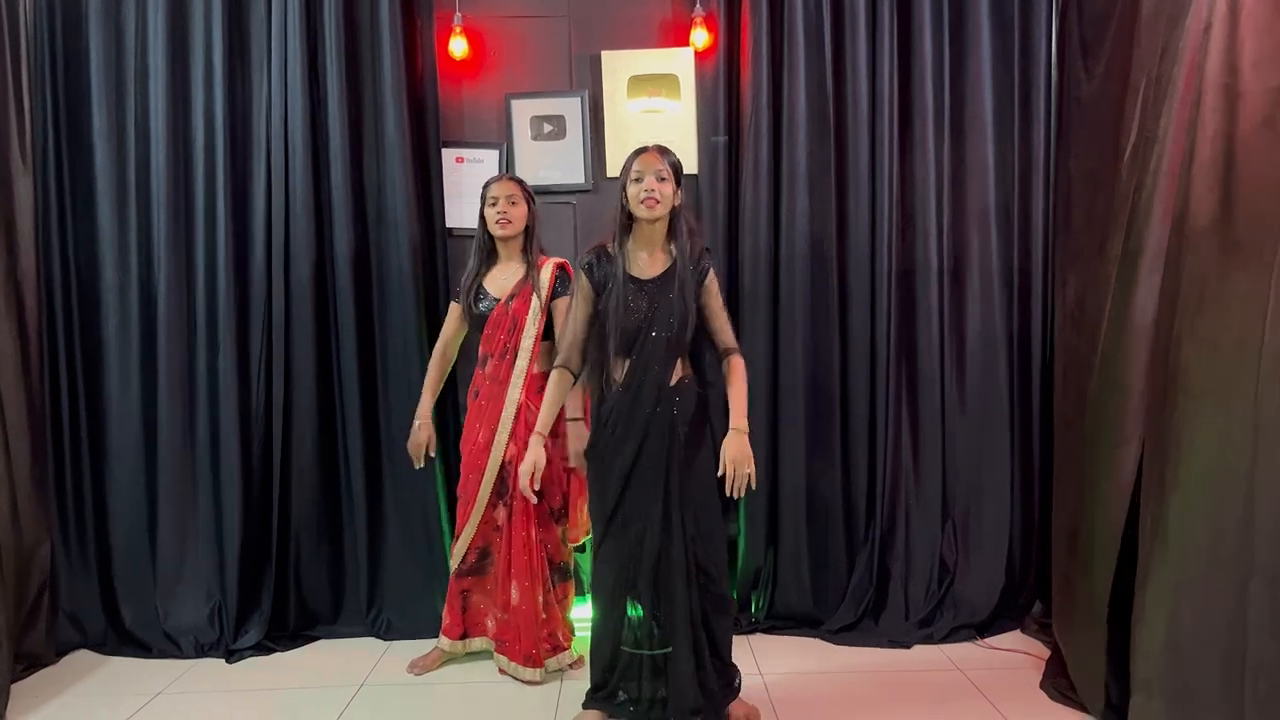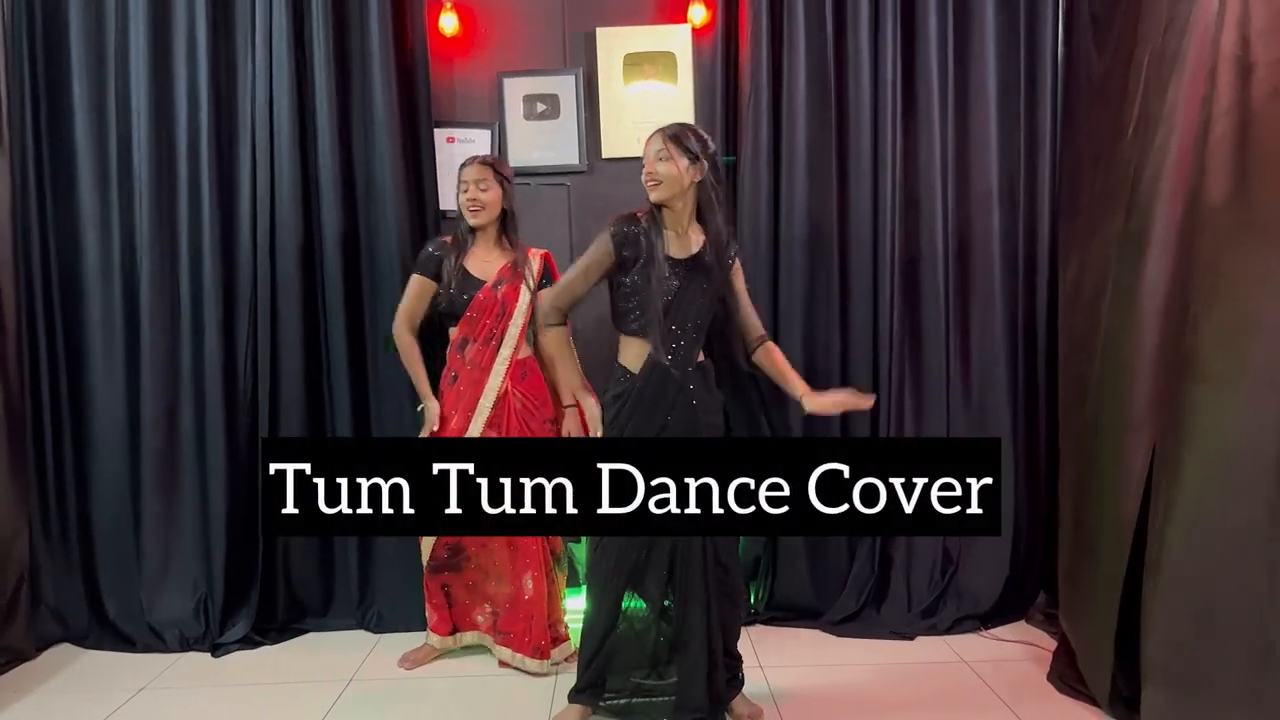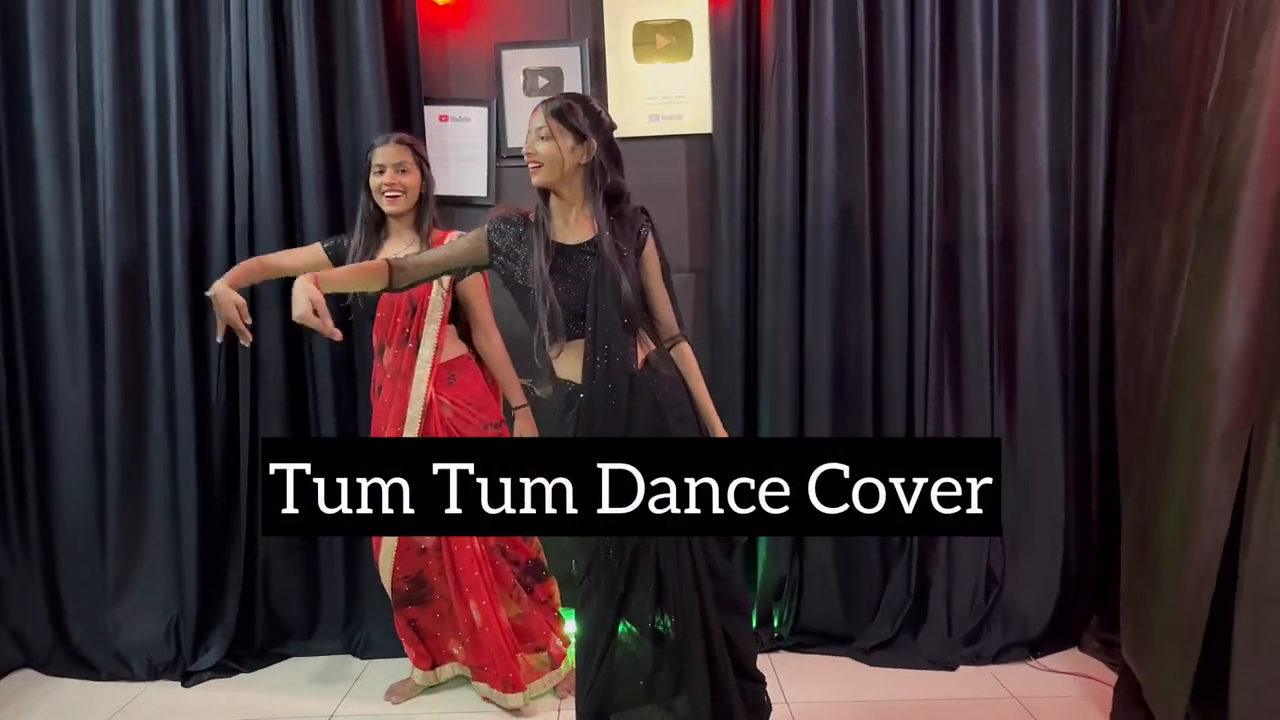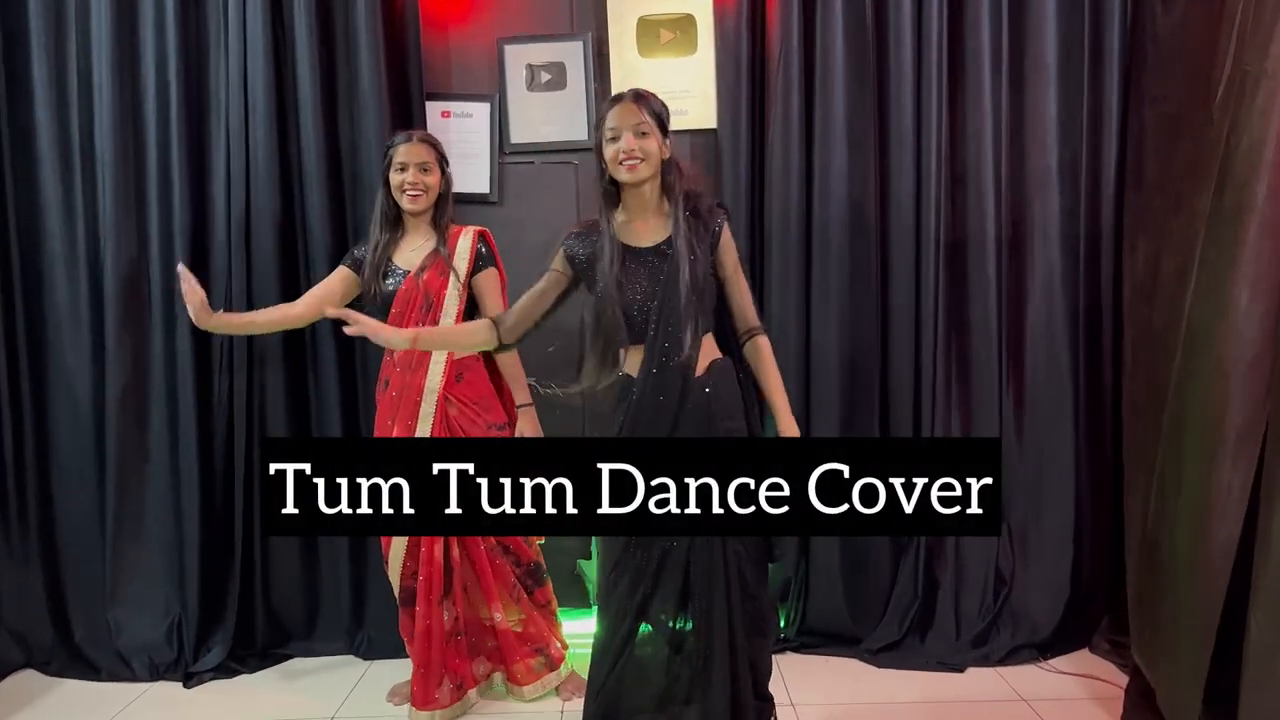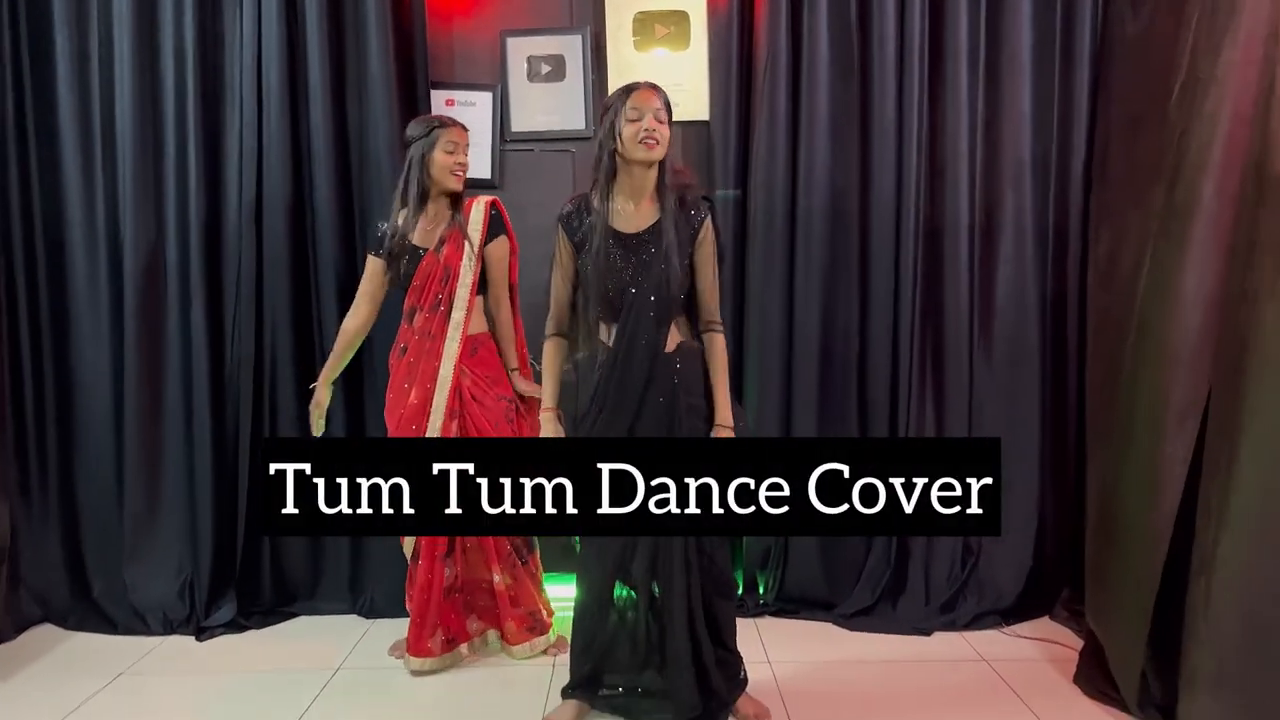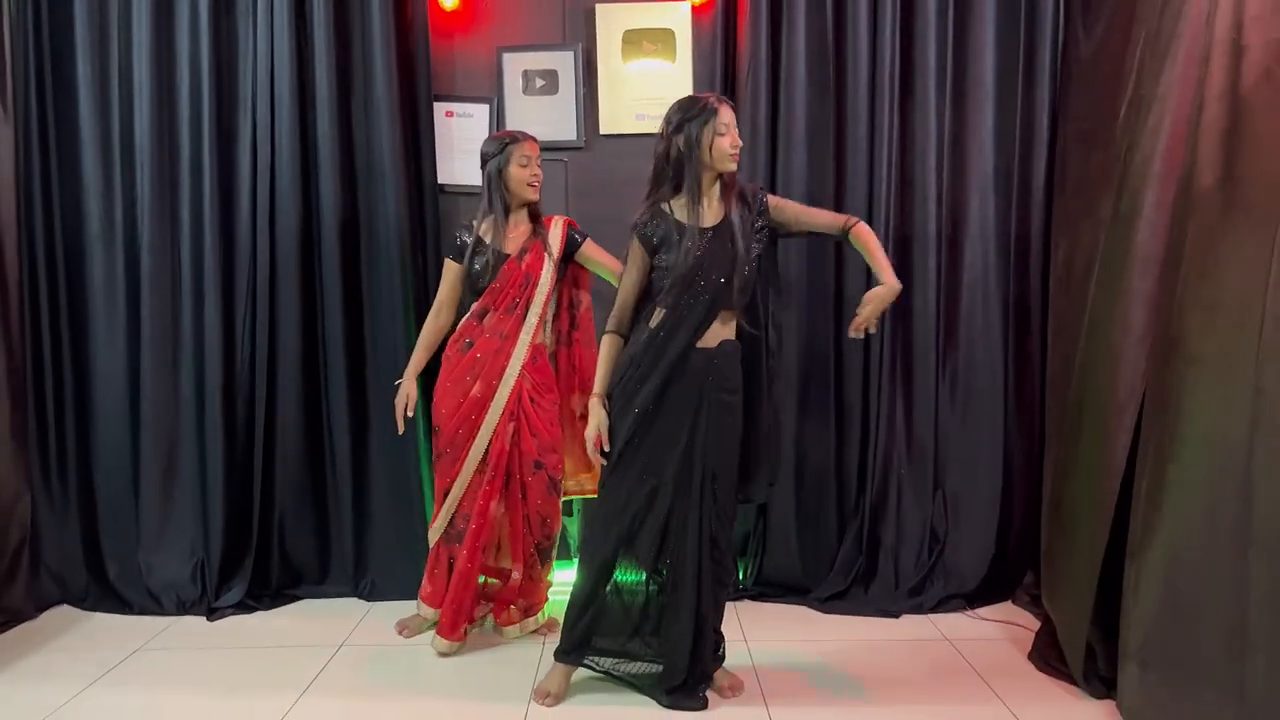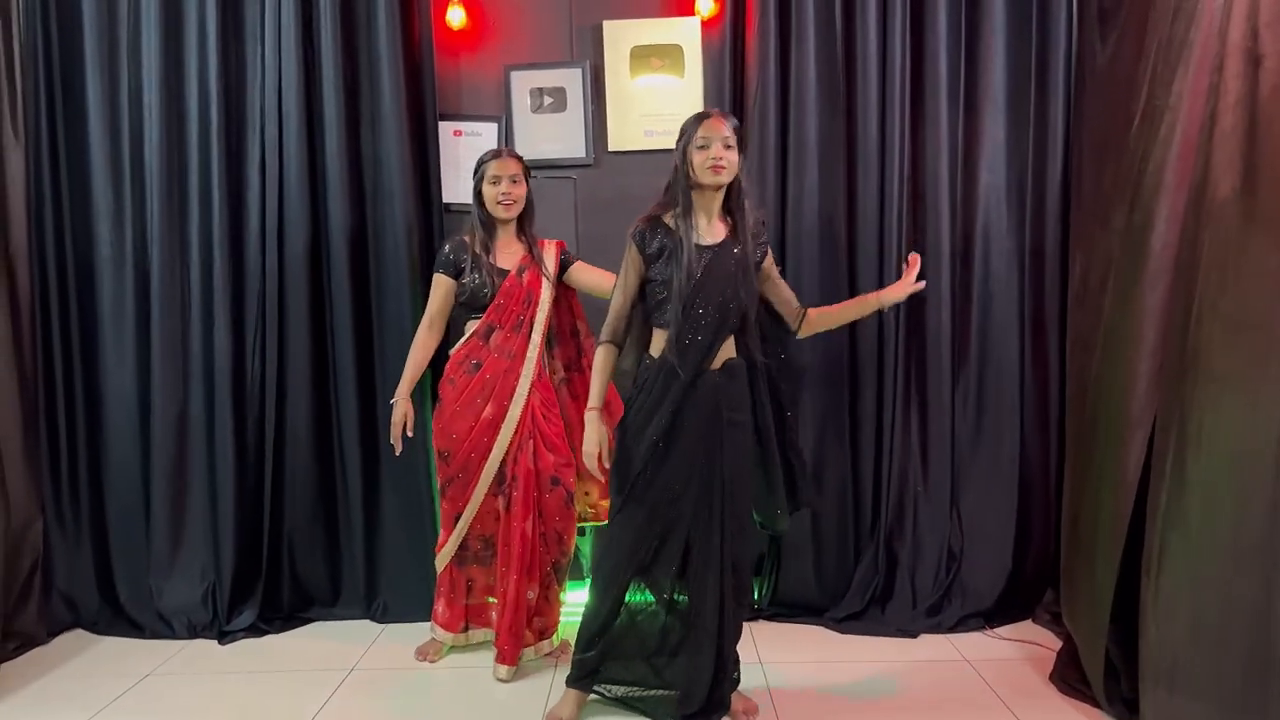
dt=0.7s
person 1, frame 1
left shoulder: (696, 265)
right shoulder: (598, 265)
left elbow: (729, 353)
right elbow: (569, 359)
left wrist: (738, 429)
right wrist: (538, 437)
left hip: (681, 419)
right hip: (619, 422)
left knee: (698, 554)
right knee: (621, 555)
person 1, frame 2
left shoulder: (721, 249)
right shoulder: (627, 236)
left elbow: (755, 339)
right elbow: (550, 312)
left wrist: (808, 397)
right wrist: (576, 395)
left hip: (696, 405)
right hip: (644, 405)
left knee: (707, 547)
right knee: (621, 550)
person 1, frame 3
left shoulder: (630, 227)
right shoulder: (512, 235)
left elbow: (670, 334)
right elbow: (400, 269)
left wrist: (716, 430)
right wrist: (315, 279)
left hip: (659, 404)
right hip: (590, 415)
left knee: (698, 563)
right knee: (610, 572)
person 1, frame 4
left shoulder: (705, 224)
right shoulder: (588, 243)
left elbow: (749, 331)
right elbow: (504, 328)
left wrist: (786, 429)
right wrist: (400, 337)
left hip: (713, 411)
right hip: (641, 416)
left knee: (723, 573)
right knee: (636, 577)
person 1, frame 5
left shoulder: (691, 215)
right shoulder: (579, 219)
left elbow: (711, 324)
right elbow: (559, 326)
left wrist: (724, 422)
right wrist: (548, 412)
left hip: (678, 386)
right hip: (606, 389)
left knee: (693, 538)
right knee: (608, 540)
person 1, frame 6
left shoulder: (750, 208)
right shoulder: (656, 222)
left elbow: (846, 225)
right elbow: (619, 320)
left wrist: (885, 278)
right wrist: (596, 400)
left hip: (716, 380)
right hip: (651, 378)
left knee: (705, 522)
right knee: (617, 515)
left ankle: (699, 658)
right ankle: (572, 652)
person 1, frame 7
left shoulder: (749, 240)
right shoulder: (652, 234)
left elbow: (799, 320)
right elbow: (612, 333)
left wrist: (887, 296)
right wrist: (594, 415)
left hip: (725, 401)
right hip: (659, 399)
left knee: (720, 545)
right knee: (629, 541)
person 2, frame 1
left shoulder: (553, 273)
right shoulder: (473, 277)
right elbow: (444, 351)
left wrist: (575, 419)
right wrist: (423, 415)
left hip: (538, 408)
right hip: (485, 410)
left knee: (538, 525)
right knee: (477, 522)
left ankle: (539, 641)
right ankle: (458, 634)
person 2, frame 2
left shoulder: (532, 264)
right shoulder: (441, 256)
right elbow: (403, 326)
left wrist: (571, 407)
right wrist: (427, 396)
left hip: (524, 398)
right hip: (460, 397)
left ankle: (533, 636)
right ankle: (444, 629)
person 2, frame 3
left shoulder: (453, 248)
right shoulder: (355, 249)
left elbow: (485, 333)
right elbow: (265, 265)
left wrist: (520, 407)
right wrist: (225, 285)
left hip: (459, 401)
right hip: (394, 406)
left knee: (493, 533)
right knee: (404, 542)
left ankle: (542, 656)
right ankle: (432, 660)
person 2, frame 4
left shoulder: (470, 245)
right shoulder: (372, 254)
right elbow: (302, 311)
left wrist: (525, 407)
right wrist: (219, 320)
left hip: (467, 402)
right hip: (402, 406)
left knee: (495, 534)
right knee: (415, 542)
left ankle: (543, 660)
right ankle: (440, 668)
person 2, frame 5
left shoulder: (484, 215)
right shoulder: (392, 230)
left elbow: (500, 300)
right elbow: (362, 311)
left wrist: (515, 370)
right wrist: (325, 378)
left hip: (474, 370)
right hip: (414, 374)
left ankle: (523, 623)
right ankle: (440, 625)
person 2, frame 6
left shoulder: (557, 234)
right shoulder: (468, 238)
left elbow: (624, 274)
right elbow: (441, 312)
right wrist: (410, 375)
left hip: (526, 375)
right hip: (467, 372)
left knee: (530, 489)
right knee: (461, 486)
left ankle: (518, 605)
right ankle: (442, 602)
person 2, frame 7
left shoulder: (548, 256)
right shoulder: (459, 252)
left elbow: (617, 285)
right elbow: (431, 326)
right wrist: (403, 392)
left hip: (528, 394)
right hip: (468, 391)
left knee: (541, 506)
right knee: (468, 505)
left ankle: (530, 629)
right ankle: (454, 621)
